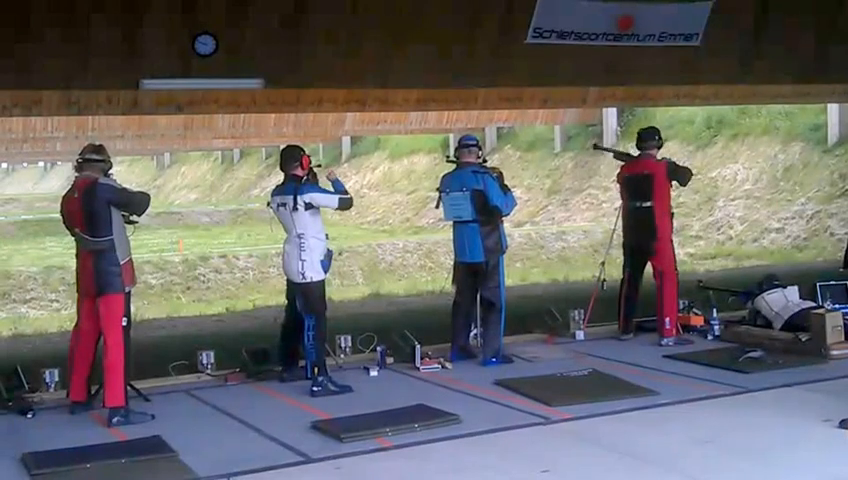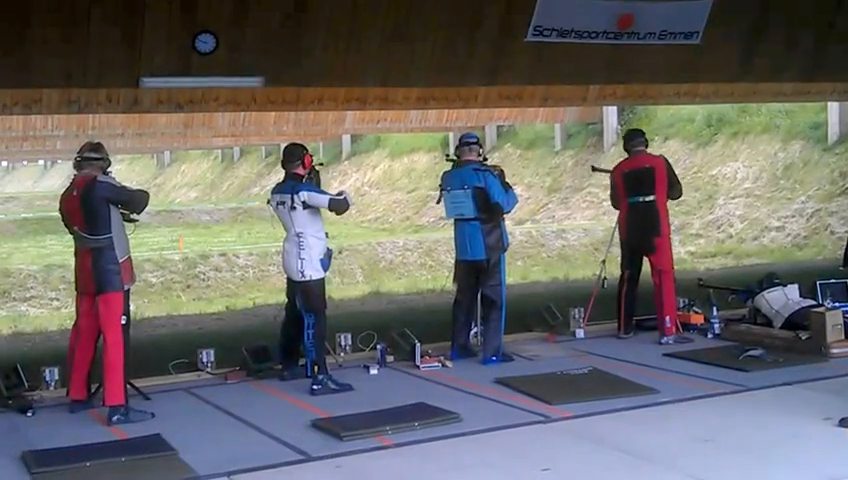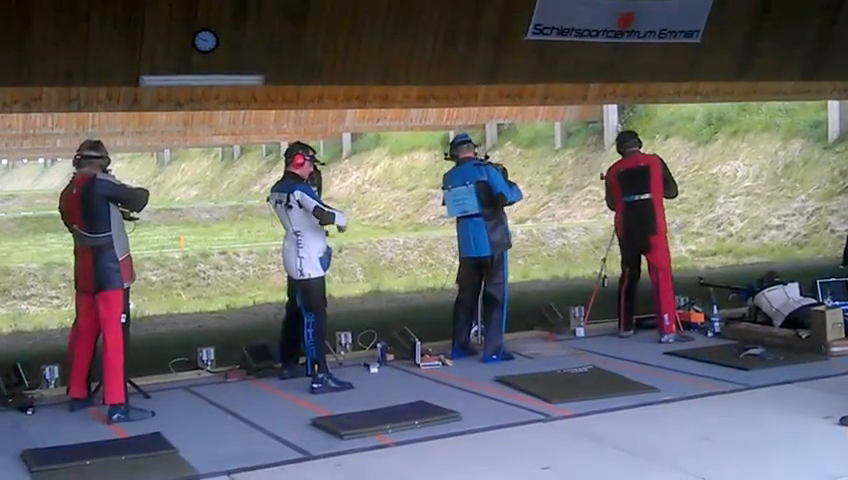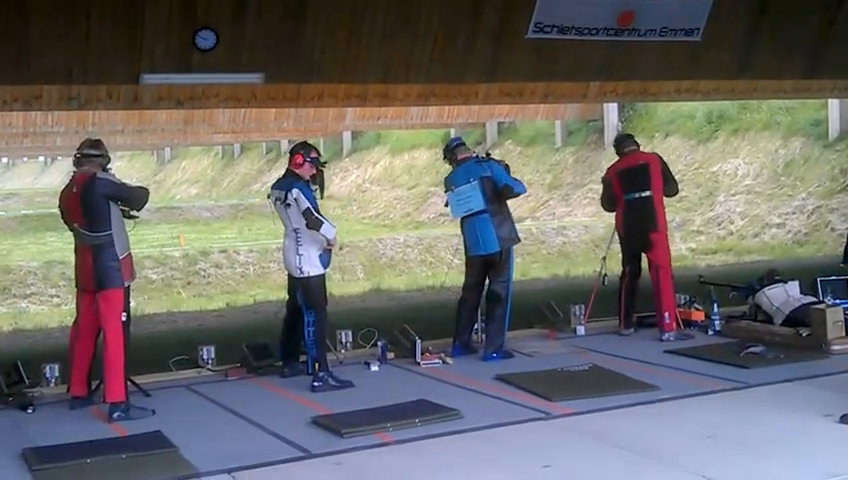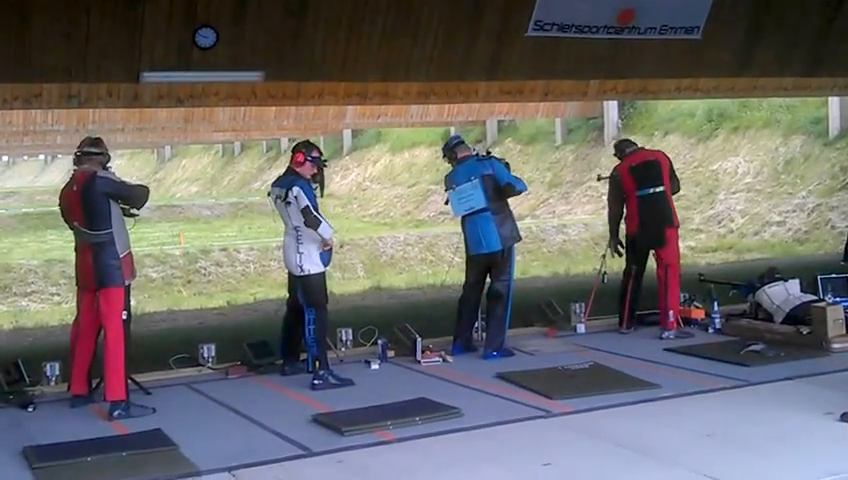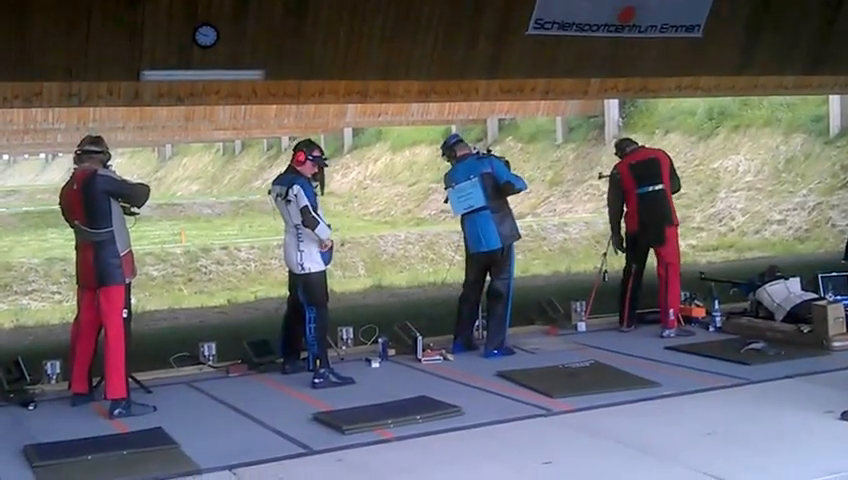
dt=0.5s
person 1, frame 1
left shoulder: (68, 197)
right shoulder: (101, 187)
left elbow: (81, 228)
right elbow: (140, 201)
right wrist: (127, 209)
left hip: (86, 272)
right hip: (111, 270)
left knee: (84, 333)
right knee: (114, 336)
left ankle: (78, 397)
right ankle: (117, 409)
person 1, frame 2
left shoulder: (67, 195)
right shoulder: (100, 185)
right elbow: (140, 199)
left wrist: (114, 213)
right wrist: (127, 207)
left hip: (85, 270)
right hip: (110, 268)
left knee: (83, 332)
right knee: (114, 335)
left ankle: (78, 396)
right ankle: (117, 407)
person 1, frame 3
left shoulder: (67, 193)
right shoulder: (99, 183)
right elbow: (139, 197)
left wrist: (114, 211)
right wrist: (127, 205)
left hip: (84, 268)
right hip: (109, 266)
left knee: (83, 330)
right knee: (113, 332)
left ankle: (78, 394)
right ankle: (116, 405)
person 1, frame 4
left shoulder: (67, 192)
right shoulder: (99, 182)
right elbow: (140, 196)
left wrist: (115, 210)
right wrist: (128, 203)
left hip: (85, 267)
right hip: (110, 265)
left knee: (84, 329)
right knee: (114, 330)
left ankle: (78, 393)
right ankle: (117, 404)
person 1, frame 5
left shoulder: (67, 191)
right shoulder: (99, 180)
right elbow: (139, 194)
left wrist: (115, 208)
right wrist: (128, 202)
left hip: (85, 265)
right hip: (110, 263)
left knee: (84, 327)
right knee: (114, 328)
left ankle: (79, 391)
right ankle: (118, 402)
person 1, frame 6
left shoulder: (67, 189)
right shoulder: (100, 178)
right elbow: (140, 193)
left wrist: (116, 206)
right wrist: (129, 199)
left hip: (86, 264)
right hip: (111, 262)
left knee: (85, 325)
right knee: (115, 327)
left ankle: (79, 389)
right ankle: (118, 400)
person 2, frame 1
left shoulder: (277, 194)
right shoulder: (306, 191)
right elbow: (346, 202)
right wrist: (335, 180)
left hip: (293, 262)
right hip: (309, 264)
left knee: (294, 316)
right knee: (315, 320)
left ankle: (288, 367)
right ankle: (320, 380)
person 2, frame 2
left shoulder: (278, 192)
right shoulder: (303, 189)
right elbow: (340, 205)
right wrist: (345, 196)
left hip: (293, 260)
right hip: (308, 263)
left knee: (294, 314)
right knee: (315, 318)
left ankle: (288, 366)
right ankle: (320, 378)
person 2, frame 3
left shoulder: (277, 190)
right shoulder: (299, 188)
right elbow: (324, 215)
left wrist: (310, 184)
right wrist: (341, 219)
left hip: (294, 259)
right hip: (308, 261)
left knee: (294, 312)
right knee: (315, 317)
left ankle: (289, 365)
right ankle: (320, 376)
person 2, frame 4
left shoulder: (278, 187)
right shoulder: (298, 187)
right elbow: (313, 219)
left wrist: (312, 183)
right wrist: (331, 234)
left hip: (294, 256)
right hip: (307, 258)
left knee: (295, 310)
right knee: (315, 315)
left ankle: (289, 362)
right ankle: (321, 375)
person 2, frame 5
left shoulder: (278, 185)
right shoulder: (299, 185)
right elbow: (311, 217)
right wrist: (327, 235)
left hip: (294, 255)
right hip: (307, 257)
left knee: (295, 308)
right knee: (315, 313)
left ankle: (290, 361)
right ankle: (321, 373)
person 2, frame 6
left shoulder: (279, 183)
right shoulder: (299, 184)
left elbow: (296, 214)
right elbow: (309, 217)
right wrist: (325, 236)
left hip: (294, 253)
right hip: (308, 256)
left knee: (296, 307)
right knee: (316, 311)
left ankle: (290, 359)
right ankle: (321, 371)
person 3, frame 1
left shoulder: (447, 180)
right shoulder: (485, 176)
right elbow: (502, 208)
right wrist: (506, 189)
left hip: (462, 248)
right hip: (487, 247)
left knee: (464, 297)
right knee: (493, 299)
left ankle: (459, 348)
right ankle: (492, 353)
person 3, frame 2
left shoulder: (448, 177)
right shoulder: (486, 174)
right elbow: (504, 205)
right wrist: (507, 187)
left hip: (464, 246)
right hip: (489, 245)
left knee: (465, 295)
right knee: (494, 297)
left ankle: (460, 346)
right ankle: (492, 351)
person 3, frame 3
left shoulder: (449, 178)
right shoulder: (486, 169)
right elbow: (507, 197)
right wrist: (512, 185)
left hip: (467, 245)
right hip: (492, 242)
left knee: (466, 293)
right knee: (495, 295)
left ankle: (460, 345)
right ankle: (493, 350)
person 3, frame 4
left shoulder: (450, 180)
right shoulder: (487, 166)
right elbow: (513, 190)
right wrist: (511, 181)
left hip: (473, 244)
right hip: (498, 239)
left knee: (471, 291)
right knee: (499, 292)
left ankle: (460, 343)
right ankle: (493, 348)
person 3, frame 5
left shoulder: (451, 179)
right shoulder: (489, 163)
right elbow: (514, 187)
right wrist: (507, 177)
left hip: (474, 242)
right hip: (500, 237)
left knee: (471, 289)
right knee: (500, 290)
left ankle: (461, 342)
right ankle: (494, 347)
person 3, frame 6
left shoulder: (451, 177)
right shoulder: (488, 162)
right elbow: (515, 186)
right wrist: (501, 185)
left hip: (474, 241)
right hip: (499, 236)
left knee: (471, 288)
right knee: (500, 288)
left ankle: (461, 340)
right ankle: (495, 345)
person 4, frame 1
left shoulder: (625, 170)
right shoulder: (663, 167)
right elbow: (686, 175)
left hip: (632, 234)
right hip: (658, 234)
left knee: (630, 279)
right knee: (666, 280)
left ankle: (625, 329)
right ankle: (668, 333)
person 4, frame 2
left shoulder: (618, 170)
right shoulder: (660, 162)
left elbow: (616, 202)
right elbow: (676, 192)
left hip: (629, 232)
right hip: (656, 230)
left knee: (628, 277)
right knee: (663, 278)
left ankle: (625, 328)
right ankle: (667, 331)
person 4, frame 3
left shoulder: (613, 171)
right shoulder: (655, 162)
left elbow: (612, 204)
right elbow: (672, 191)
left hip: (627, 230)
right hip: (652, 228)
left knee: (628, 275)
right knee: (661, 275)
left ankle: (625, 326)
right ankle: (667, 329)
person 4, frame 4
left shoulder: (612, 171)
right shoulder: (655, 159)
left elbow: (607, 204)
right elbow: (672, 189)
left hip: (627, 229)
right hip: (653, 226)
left knee: (629, 273)
right knee: (661, 273)
left ankle: (626, 324)
right ankle: (667, 328)
person 4, frame 5
left shoulder: (619, 171)
right shoulder: (660, 157)
left elbow: (615, 207)
right elbow: (675, 186)
left wrist: (614, 237)
left hip: (638, 228)
right hip: (665, 223)
left knee: (633, 273)
right knee: (668, 272)
left ankle: (626, 323)
right ankle: (668, 326)
person 4, frame 6
left shoulder: (619, 169)
right shoulder: (661, 156)
left elbow: (614, 206)
right elbow: (675, 186)
left wrist: (616, 234)
left hip: (637, 227)
right hip: (664, 222)
left knee: (633, 272)
right knee: (668, 270)
left ankle: (626, 321)
right ankle: (669, 324)
